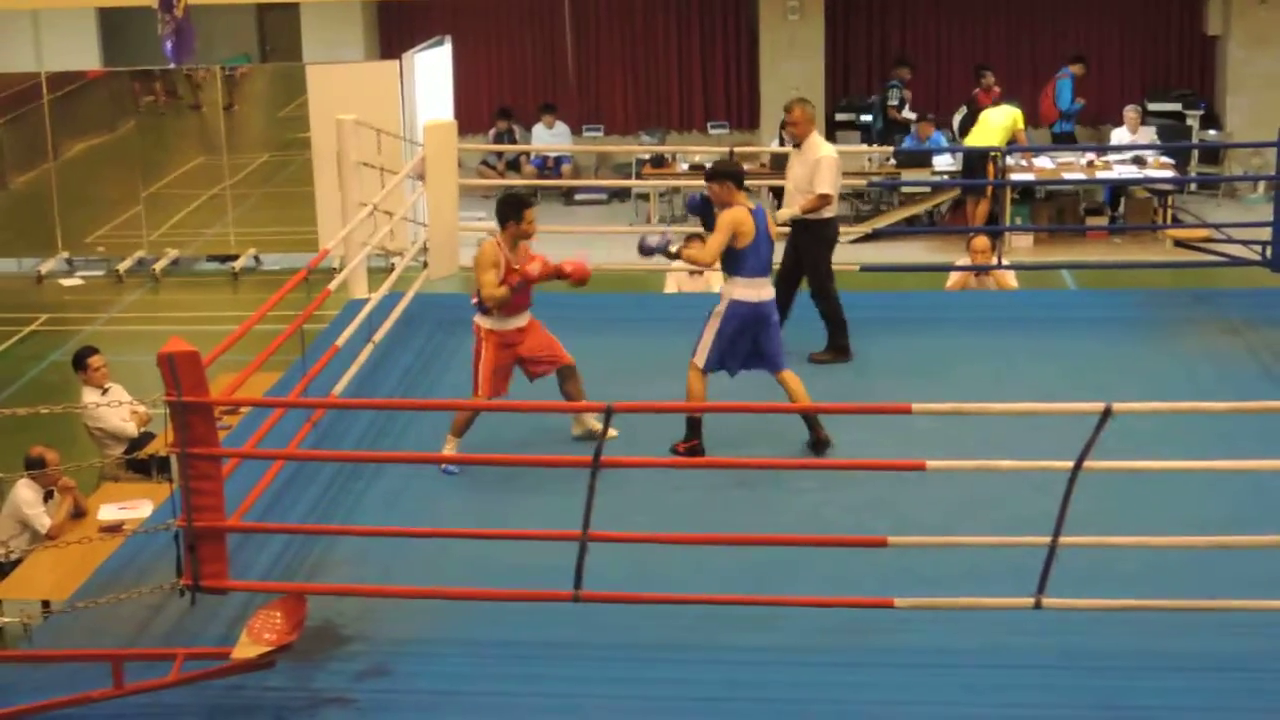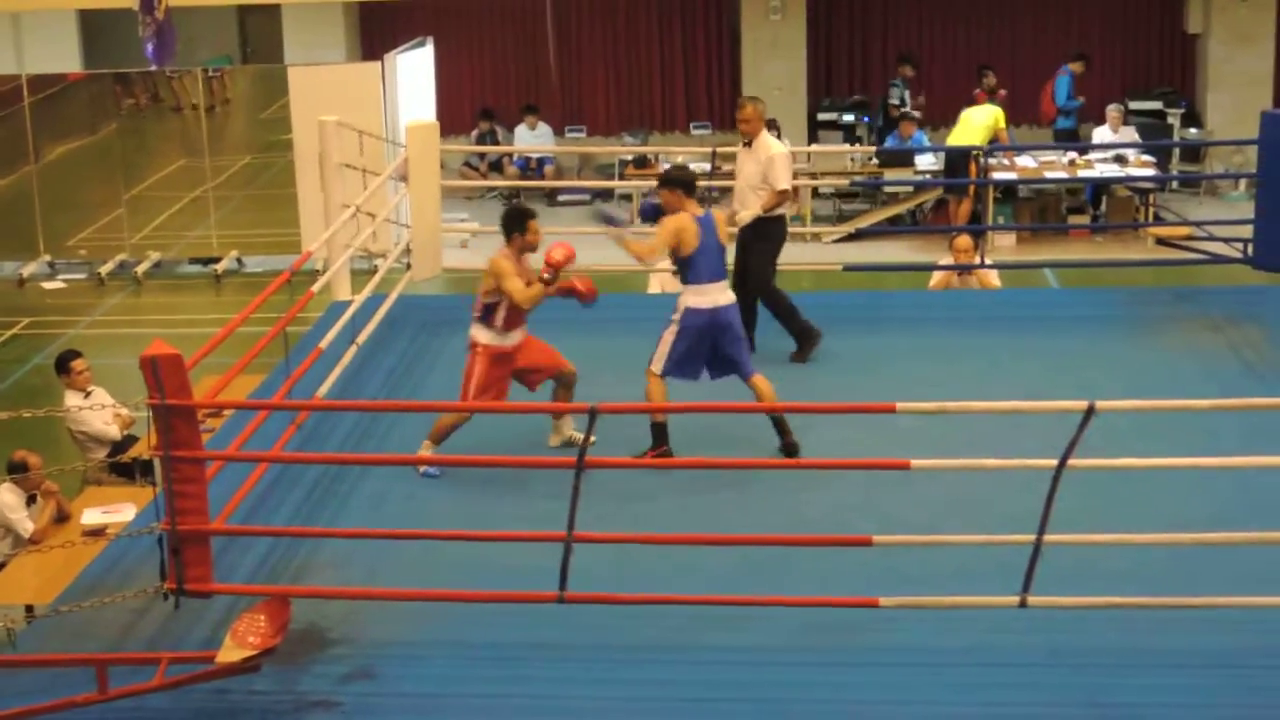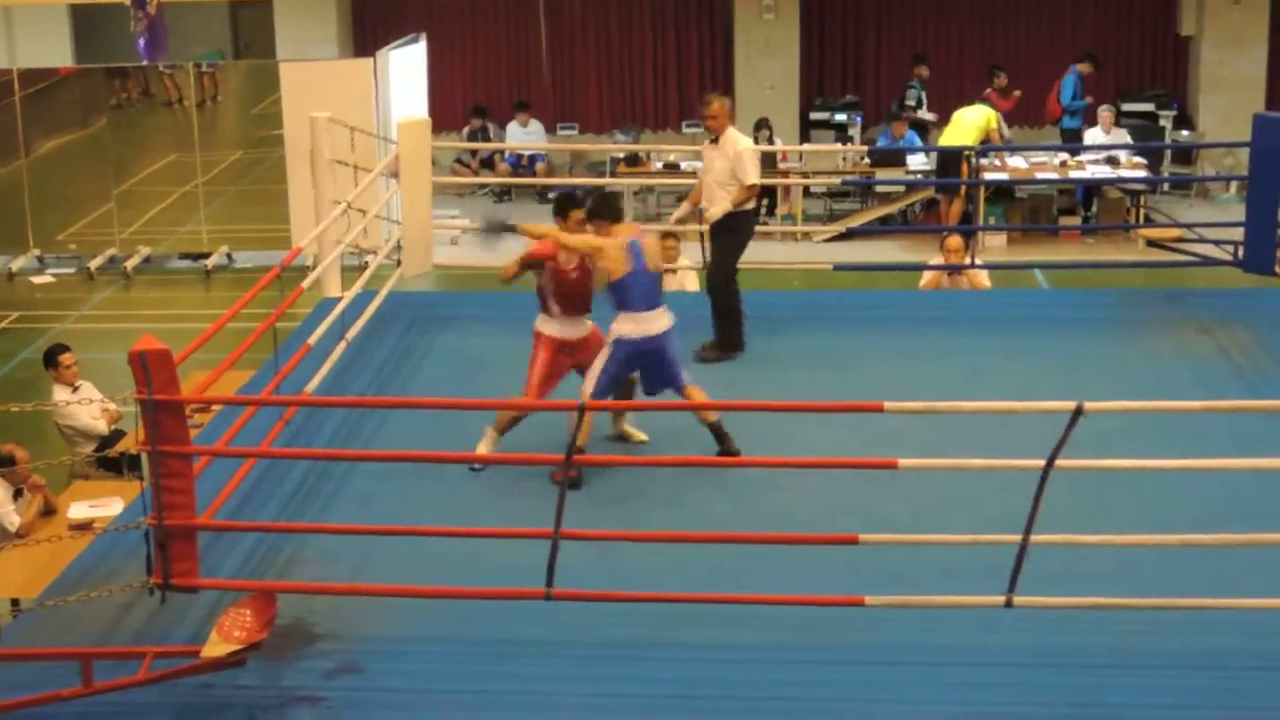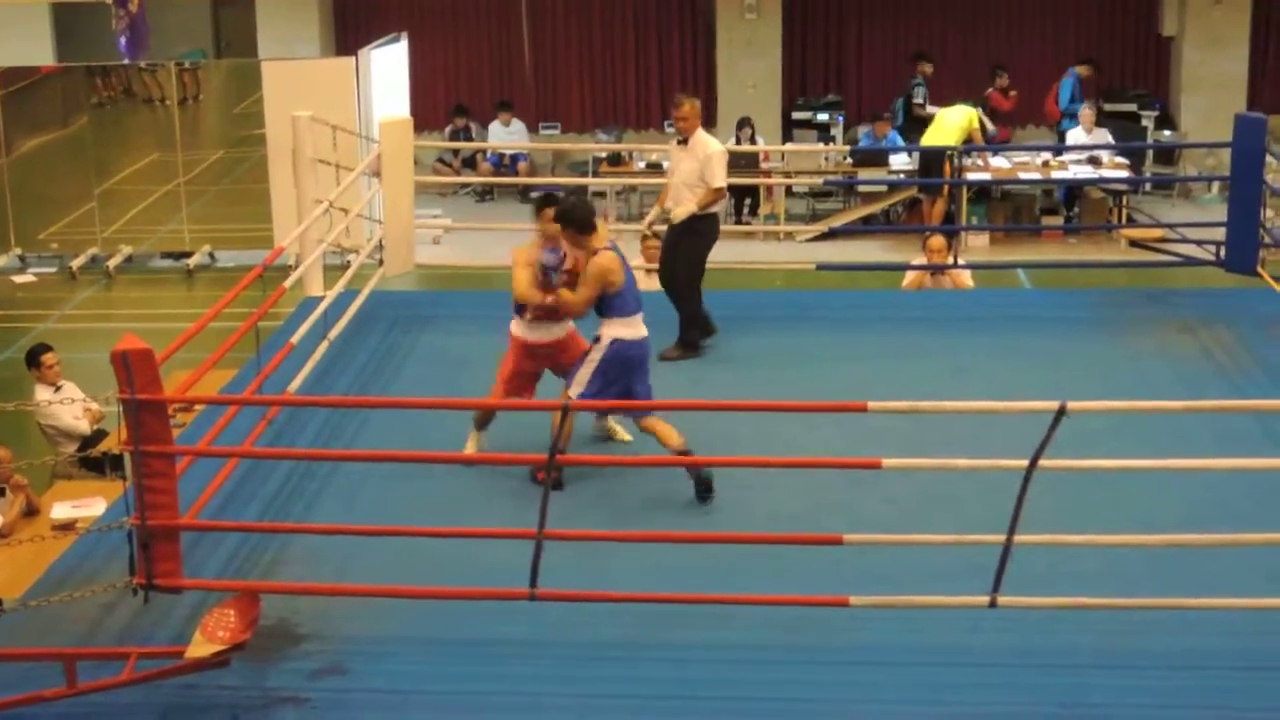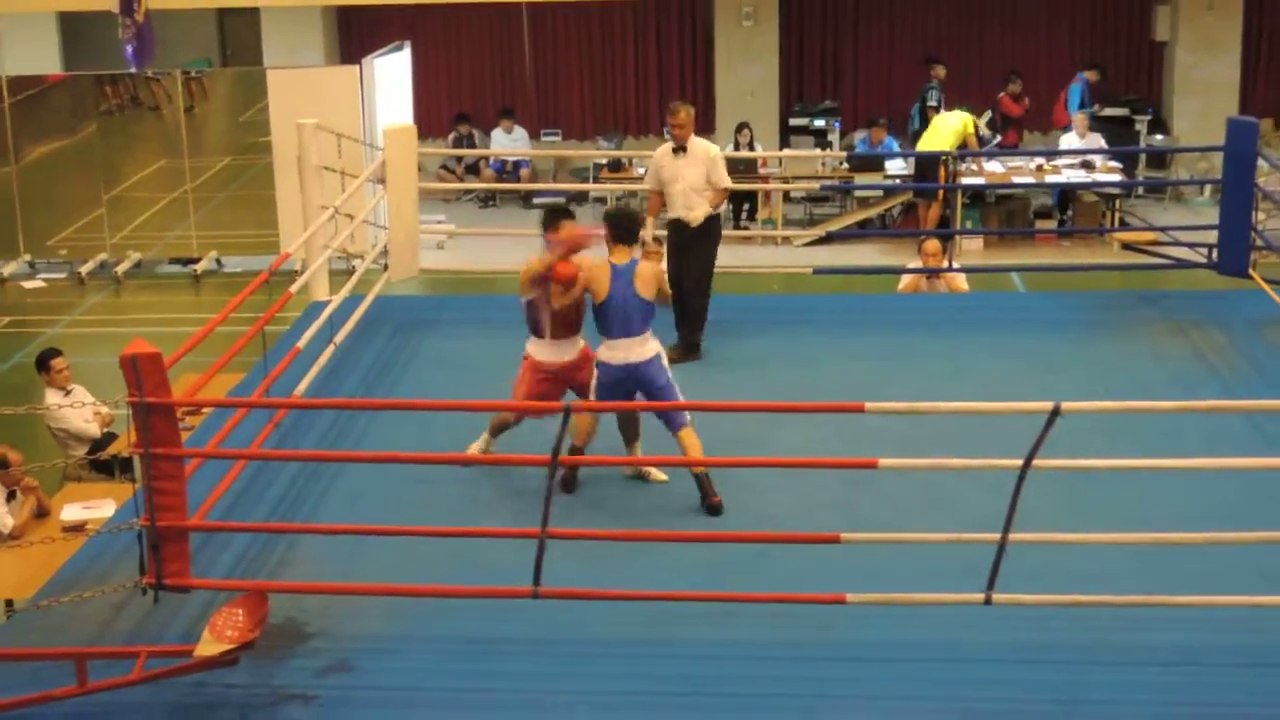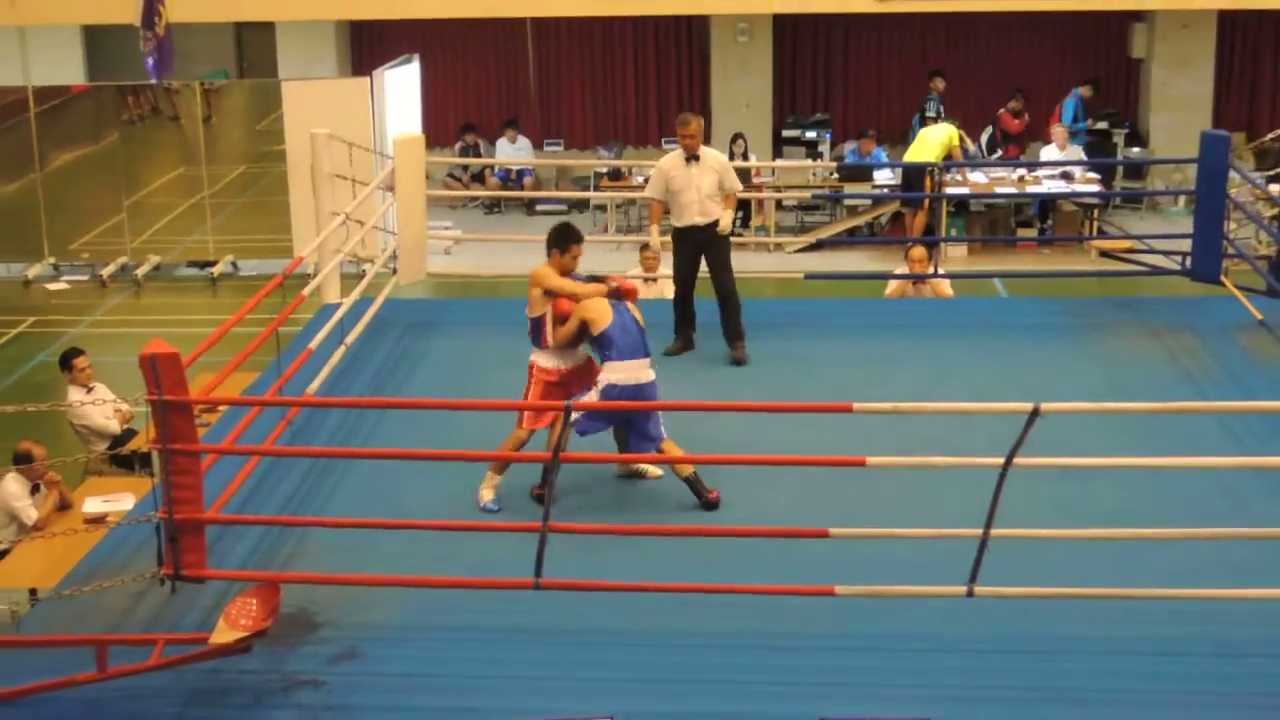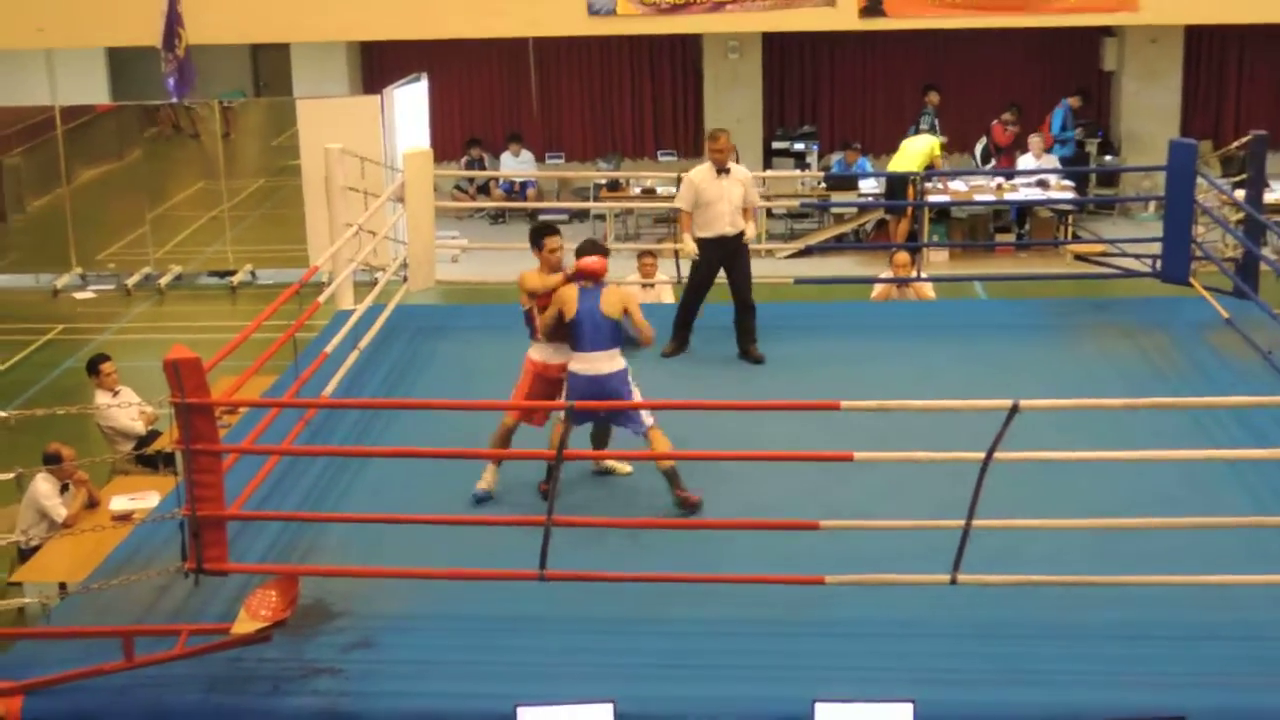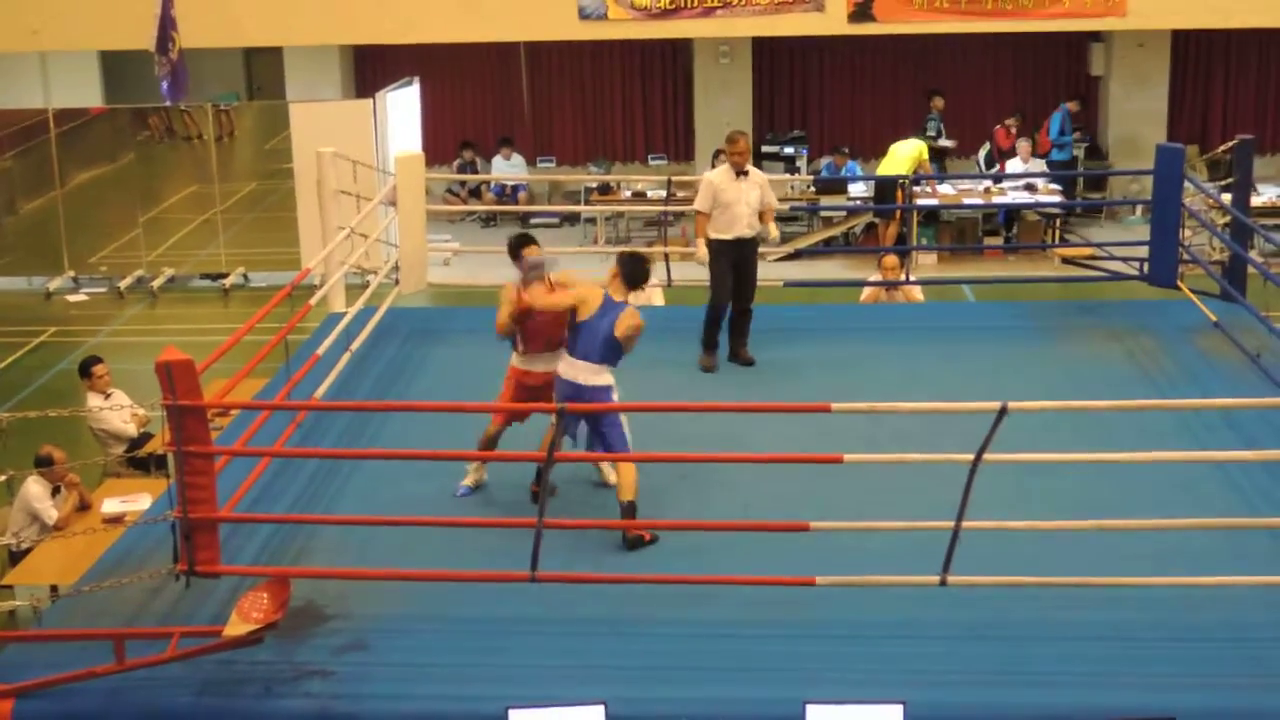
dt=0.3s
person 1, frame 1
left shoulder: (732, 216)
right shoulder: (765, 214)
left elbow: (707, 258)
left wrist: (670, 248)
right wrist: (709, 220)
left hip: (738, 301)
right hip: (765, 300)
left knee: (697, 368)
right knee: (780, 368)
left ankle: (693, 440)
right ankle: (817, 432)
person 1, frame 2
left shoulder: (676, 223)
right shoulder: (717, 220)
left elbow: (646, 254)
left wrist: (619, 230)
left hip: (696, 310)
right hip: (726, 305)
left knee: (655, 374)
right knee: (749, 374)
left ankle: (661, 446)
right ankle: (787, 437)
person 1, frame 3
left shoulder: (600, 247)
right shoulder: (651, 242)
left elbow: (555, 236)
left hip: (628, 335)
right hip: (660, 329)
left knee: (590, 397)
right knee: (684, 386)
right ankle: (726, 442)
person 1, frame 4
left shoulder: (599, 263)
right shoulder: (610, 243)
left elbow: (576, 309)
left hip: (616, 340)
right hip: (639, 338)
left knee: (569, 402)
right knee: (644, 417)
left ankle: (553, 469)
right ankle: (696, 469)
person 1, frame 5
left shoulder: (593, 272)
right shoulder: (651, 270)
right elbow: (667, 299)
left hip: (611, 361)
right hip: (647, 357)
left knee: (590, 408)
right knee: (681, 425)
left ankle: (570, 471)
right ankle: (708, 493)
person 1, frame 6
left shoulder: (587, 306)
right shoulder: (631, 308)
left elbow: (559, 342)
left hip: (614, 385)
right hip: (644, 383)
right knee: (660, 443)
left ankle: (544, 488)
right ankle: (703, 494)
person 1, frame 7
left shoulder: (564, 294)
right shoulder: (619, 294)
left elbow: (544, 329)
right elbow: (648, 337)
left hip: (580, 375)
right hip: (615, 374)
left knee: (563, 422)
right knee: (651, 431)
left ankle: (549, 483)
right ankle: (680, 491)
person 1, frame 8
left shoulder: (587, 294)
right shoulder: (634, 321)
left elbow: (545, 303)
left wrist: (534, 292)
left hip: (566, 380)
right hip: (600, 388)
left knee: (560, 428)
right knee: (623, 457)
left ankle: (539, 484)
right ankle: (630, 529)
person 2, frame 1
left shoulder: (524, 245)
right shoulder: (487, 252)
left elbow: (541, 271)
right elbow: (489, 299)
left wrist: (561, 270)
right wrist: (520, 280)
left hip: (523, 324)
right hip: (494, 331)
left knee: (567, 366)
right knee: (482, 398)
left ankle: (584, 423)
right ankle: (449, 448)
person 2, frame 2
left shoulder: (525, 259)
right shoulder: (501, 264)
left elbow: (533, 291)
right elbow: (525, 301)
left wrist: (568, 288)
right wrist: (549, 273)
left hip: (517, 340)
right hip: (489, 345)
left knee: (567, 374)
right knee: (466, 409)
left ankle: (562, 432)
right ankle: (425, 451)
person 2, frame 3
right shoulder: (545, 251)
right elbow: (505, 277)
right wrist: (526, 261)
left hip: (583, 332)
right hip: (552, 336)
left knee: (626, 379)
right knee: (528, 403)
left ankle: (618, 426)
right ankle: (488, 441)
person 2, frame 4
right shoulder: (526, 253)
right elbow: (521, 294)
left hip: (562, 337)
right hip: (527, 340)
right knee: (497, 401)
left ankle: (604, 421)
right ankle: (476, 437)
person 2, frame 5
right shoulder: (532, 271)
right elbow: (540, 268)
right wrist: (566, 246)
left hip: (576, 354)
right hip: (541, 360)
right knee: (511, 416)
left ankle: (636, 461)
right ankle: (485, 442)
person 2, frame 6
left shoulder: (570, 278)
right shoulder: (539, 276)
right elbow: (575, 291)
right wrist: (613, 287)
left hip: (577, 360)
right hip: (547, 367)
right knee: (524, 433)
left ankle: (628, 463)
right ankle: (488, 485)
person 2, frame 7
left shoulder: (567, 278)
right shoulder: (528, 278)
right elbow: (542, 287)
right wrist: (572, 273)
left hip: (574, 358)
right hip: (542, 361)
right knee: (511, 421)
left ankle: (601, 459)
right ankle: (489, 476)
person 2, frame 8
left shoulder: (561, 283)
right shoulder: (511, 292)
right elbow: (502, 330)
right wrist: (517, 309)
left hip: (559, 367)
right hip: (525, 368)
right knee: (495, 429)
left ankle: (601, 466)
right ankle: (476, 471)
person 3, frame 1
left shoulder: (823, 154)
right shoulder: (798, 150)
left elbow: (824, 197)
left wrist: (792, 211)
left hip: (818, 228)
right hip: (801, 226)
left knee: (822, 289)
right knee: (784, 282)
left ankle: (839, 347)
person 3, frame 2
left shoulder: (774, 151)
right shoulder: (743, 149)
left elbow: (783, 192)
left wrist: (754, 211)
right wrist: (729, 214)
left hip: (769, 226)
right hip: (749, 226)
left knee: (761, 285)
right knee: (742, 284)
left ankle: (806, 334)
right ankle: (743, 339)
person 3, frame 3
left shoulder: (742, 147)
right shoulder: (709, 146)
left elbow: (752, 188)
left wrist: (724, 207)
right wrist: (684, 209)
left hip: (737, 221)
right hip: (718, 221)
left knee: (718, 280)
right knee: (722, 281)
left ankle: (726, 342)
right ankle: (730, 338)
person 3, frame 4
left shoulder: (711, 149)
right shoulder: (676, 146)
left elbow: (718, 191)
left wrist: (690, 208)
right wrist: (656, 210)
left hip: (701, 224)
right hip: (677, 222)
left knee: (687, 282)
right knee: (668, 277)
left ankle: (689, 342)
right ankle: (701, 325)
person 3, frame 5
left shoulder: (709, 152)
right shoulder: (661, 154)
left elbow: (723, 189)
right elbow: (656, 192)
left wrist: (705, 210)
right wrist: (650, 221)
left hip: (705, 226)
right hip: (676, 226)
left knee: (697, 286)
right knee: (677, 284)
left ankle: (690, 345)
right ankle: (685, 337)
person 3, frame 6
left shoulder: (718, 161)
right shoulder: (666, 164)
left elbow: (732, 191)
right elbow: (657, 200)
left wrist: (728, 214)
right wrist: (654, 229)
left hip: (714, 230)
right hip: (684, 233)
left knee: (725, 286)
right knee: (683, 287)
left ankle: (736, 342)
right ankle: (684, 337)
person 3, frame 7
left shoulder: (743, 175)
right shoulder: (695, 177)
left elbow: (750, 206)
right elbow: (685, 211)
left wrist: (750, 224)
right wrist: (687, 238)
left hip: (736, 242)
right hip: (707, 243)
left knee: (744, 296)
right knee: (693, 294)
left ankle: (748, 346)
right ankle: (679, 339)
person 3, frame 8
left shoulder: (759, 178)
right shoulder: (713, 179)
left elbow: (767, 208)
right elbow: (702, 214)
left wrist: (770, 225)
right wrist: (701, 244)
left hip: (748, 244)
right hip: (721, 245)
left knee: (744, 301)
right knee: (720, 299)
left ankle: (738, 347)
right ankle: (709, 349)
